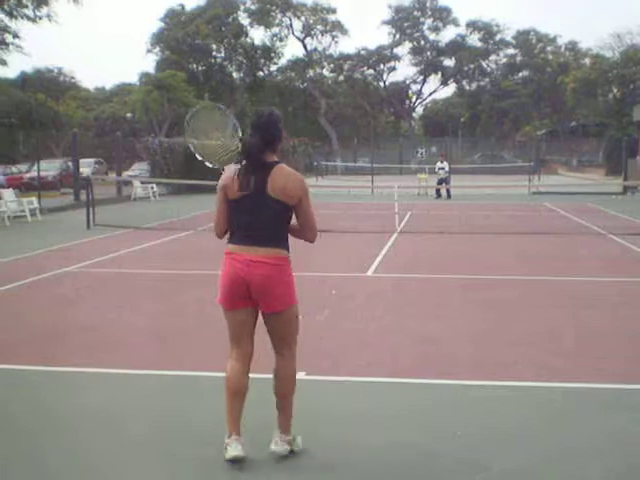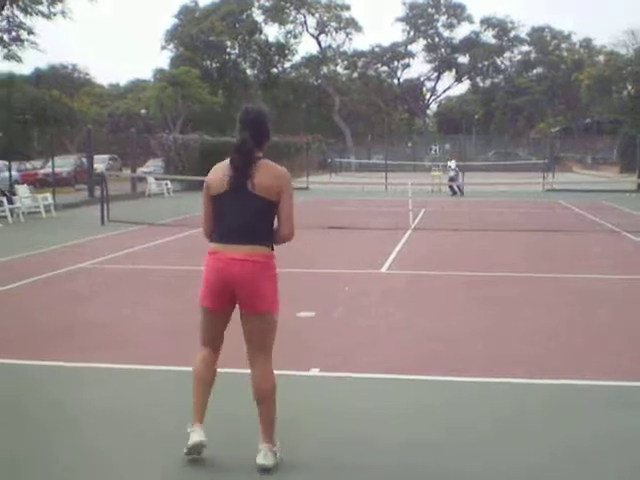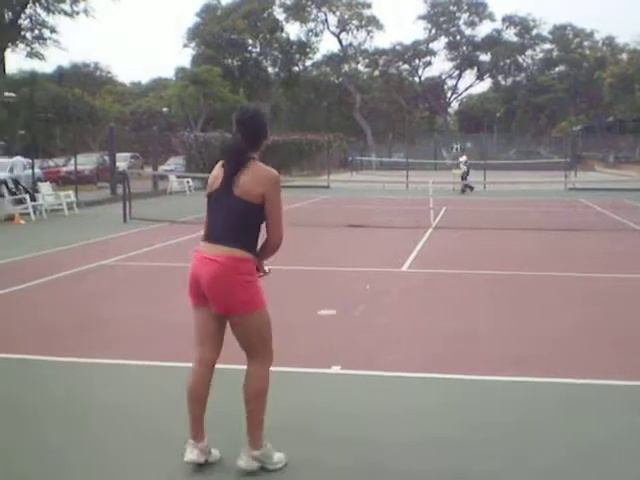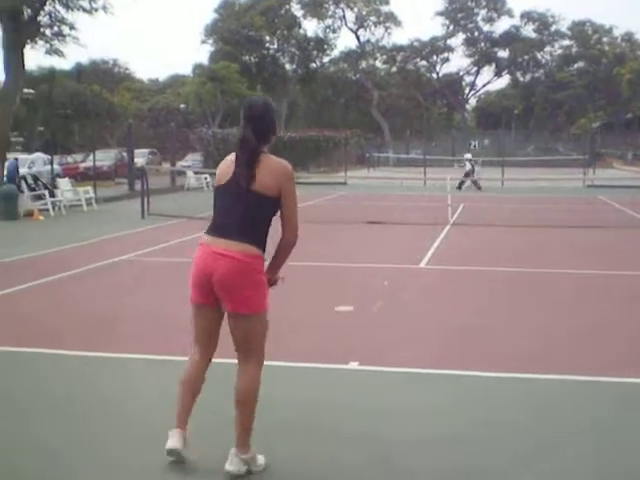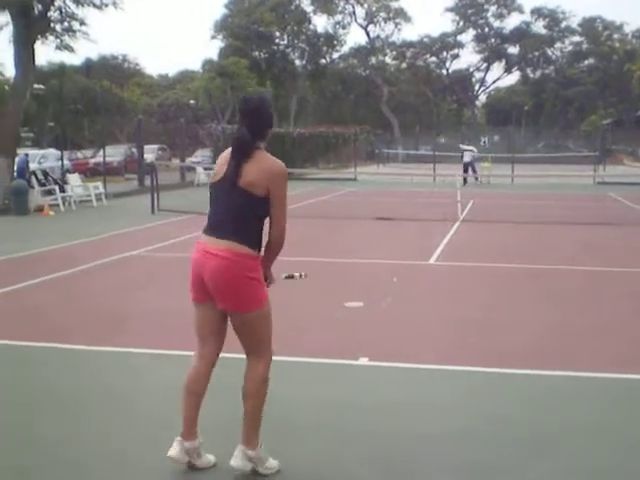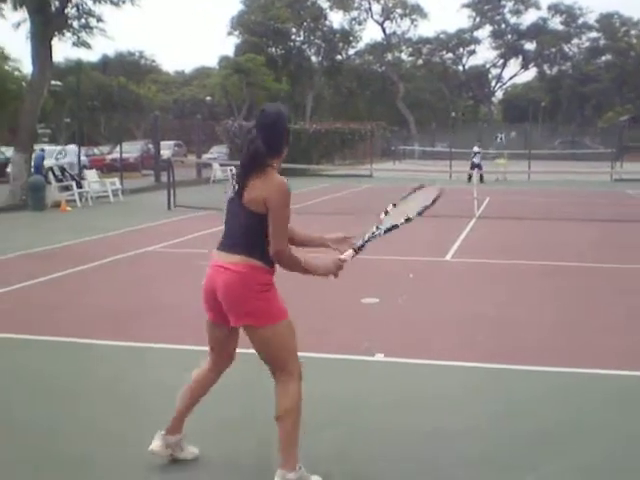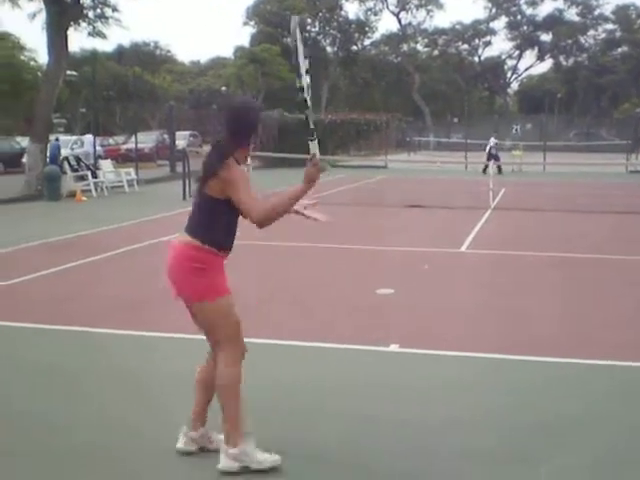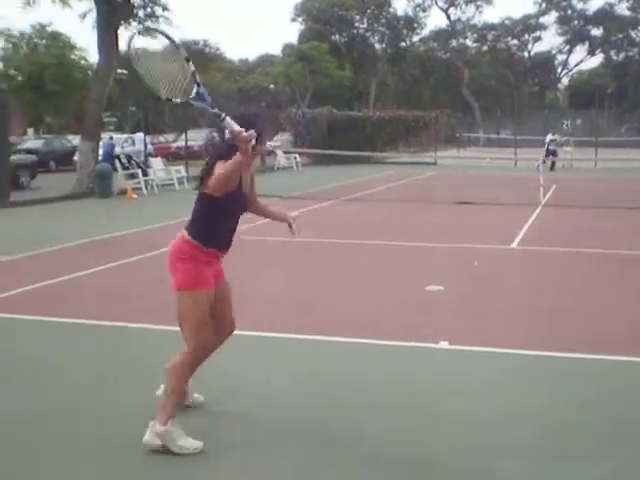
dt=0.3s
person 1, frame 1
left shoulder: (230, 176)
right shoulder: (293, 180)
left elbow: (220, 230)
right elbow: (310, 234)
left hip: (236, 267)
right hip: (273, 270)
left knee: (239, 356)
right knee: (285, 354)
left ankle: (233, 439)
right ankle: (284, 435)
person 1, frame 2
left shoulder: (216, 173)
right shoulder: (278, 175)
left elbow: (208, 231)
right elbow: (286, 233)
left hip: (217, 266)
right hip: (255, 269)
left knee: (208, 349)
right knee: (260, 360)
left ankle: (197, 428)
right ankle: (268, 446)
person 1, frame 3
left shoulder: (219, 170)
right shoulder: (266, 176)
left elbow: (214, 224)
right elbow: (275, 238)
right wrist: (256, 262)
left hip: (202, 264)
right hip: (234, 272)
left knee: (204, 359)
right knee: (260, 358)
left ankle: (197, 444)
right ankle: (255, 450)
person 1, frame 4
left shoulder: (227, 162)
right shoulder: (281, 170)
left elbow: (230, 214)
right elbow: (290, 235)
right wrist: (272, 270)
left hip: (206, 258)
right hip: (242, 267)
left knee: (201, 352)
right knee: (250, 362)
left ankle: (178, 431)
right ankle: (241, 454)
person 1, frame 5
left shoulder: (224, 158)
right shoulder: (273, 168)
right elbow: (278, 233)
left wrist: (254, 265)
right wrist: (265, 268)
left hip: (204, 257)
right hip: (237, 267)
left knee: (205, 354)
right knee: (259, 357)
left ankle: (186, 442)
right ankle: (249, 449)
person 1, frame 6
left shoulder: (246, 176)
right shoulder: (277, 186)
right elbow: (279, 252)
left wrist: (327, 241)
right wrist: (320, 268)
left hip: (218, 277)
right hip: (247, 283)
left knee: (218, 360)
right knee: (289, 374)
left ankle: (169, 436)
person 1, frame 7
left shoulder: (223, 163)
right shoulder: (231, 170)
left elbow: (248, 210)
right elbow: (260, 217)
left wrist: (292, 205)
right wrist: (305, 184)
left hip: (189, 260)
right hip: (196, 264)
left knee: (222, 346)
right knee: (232, 349)
left ankle: (195, 431)
right ankle: (236, 448)
person 1, frame 8
left shoulder: (245, 173)
right shoulder: (226, 168)
left elbow: (251, 203)
right elbow: (214, 190)
left wrist: (283, 216)
right wrist: (244, 157)
left hip: (210, 258)
right hip: (190, 256)
left knee: (224, 327)
right knee: (196, 344)
left ankle: (174, 385)
right ankle: (162, 426)
